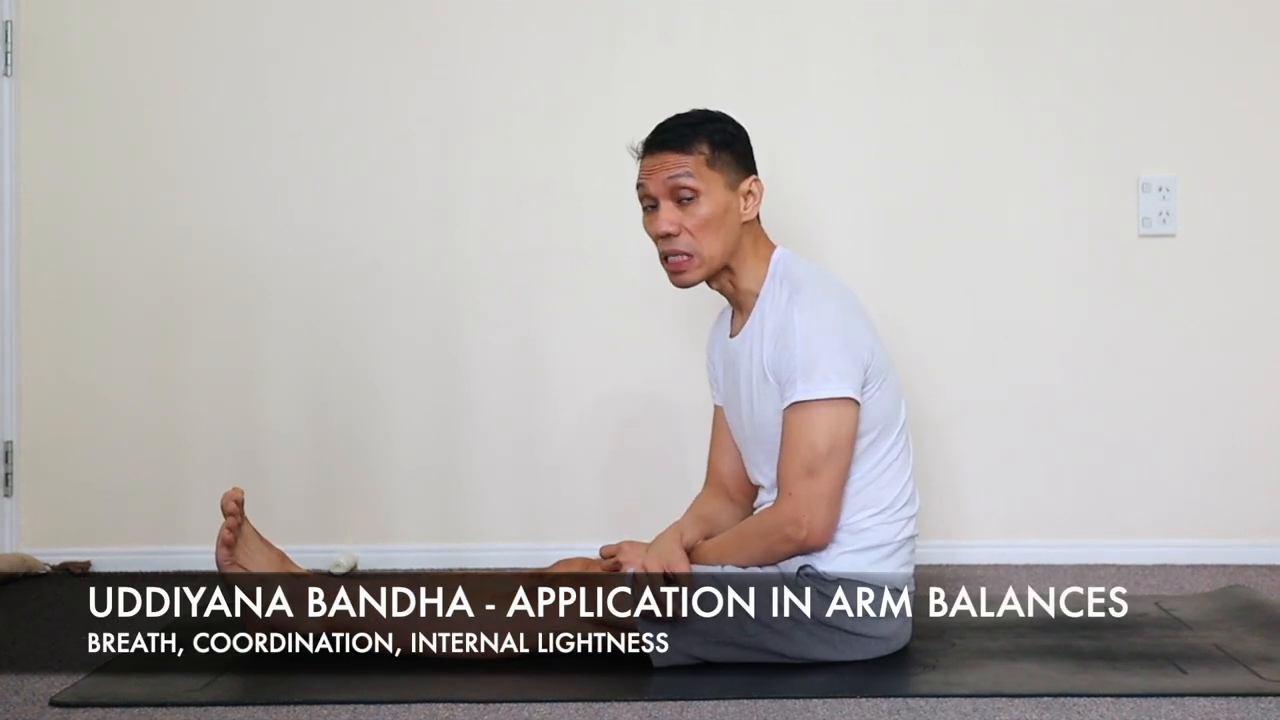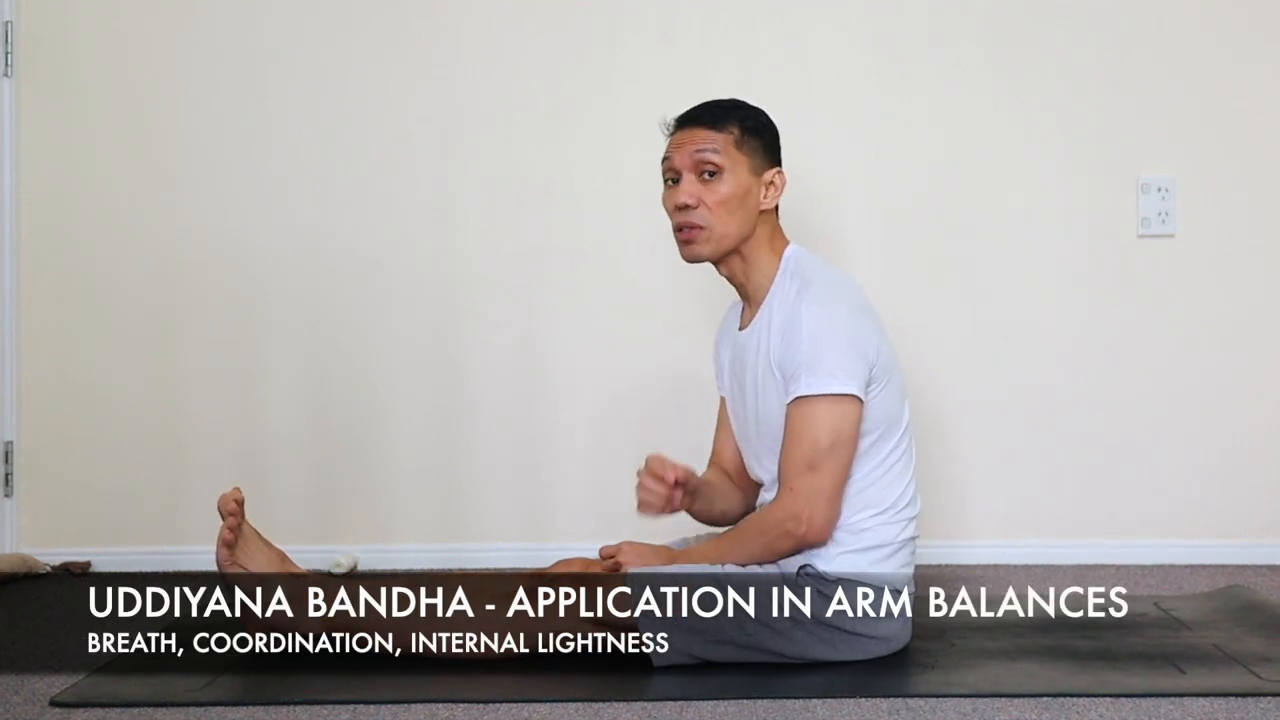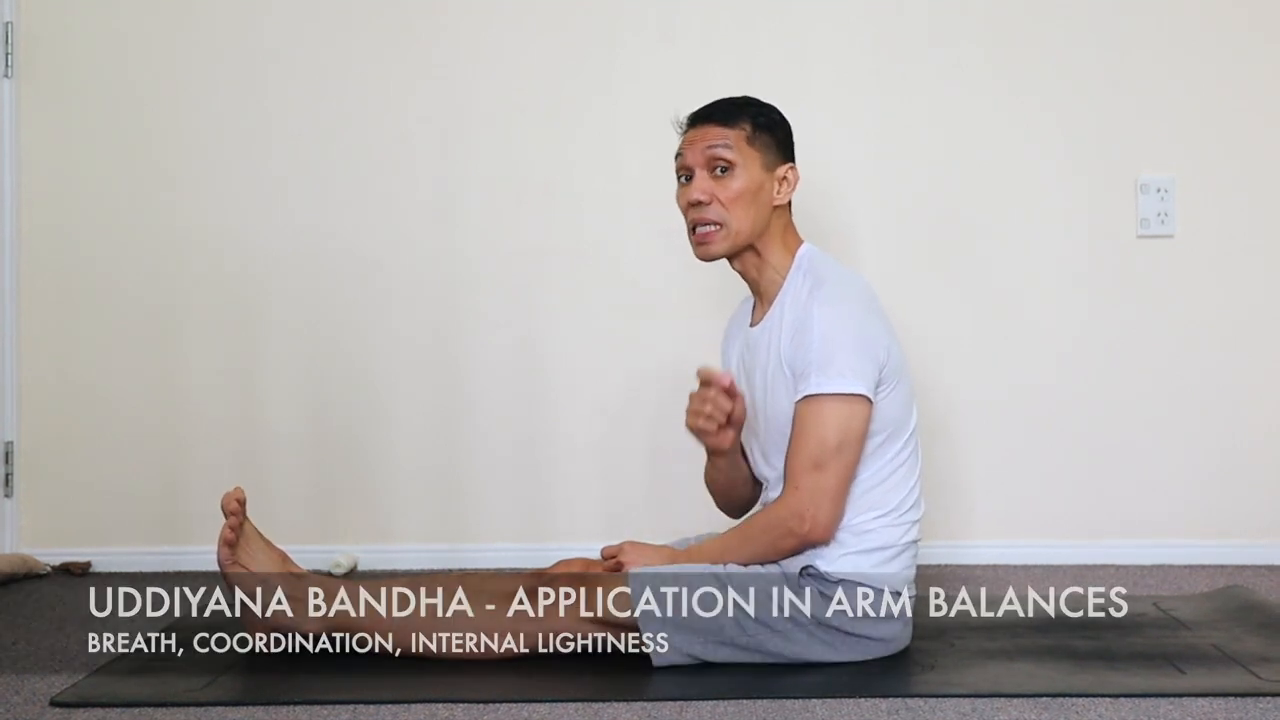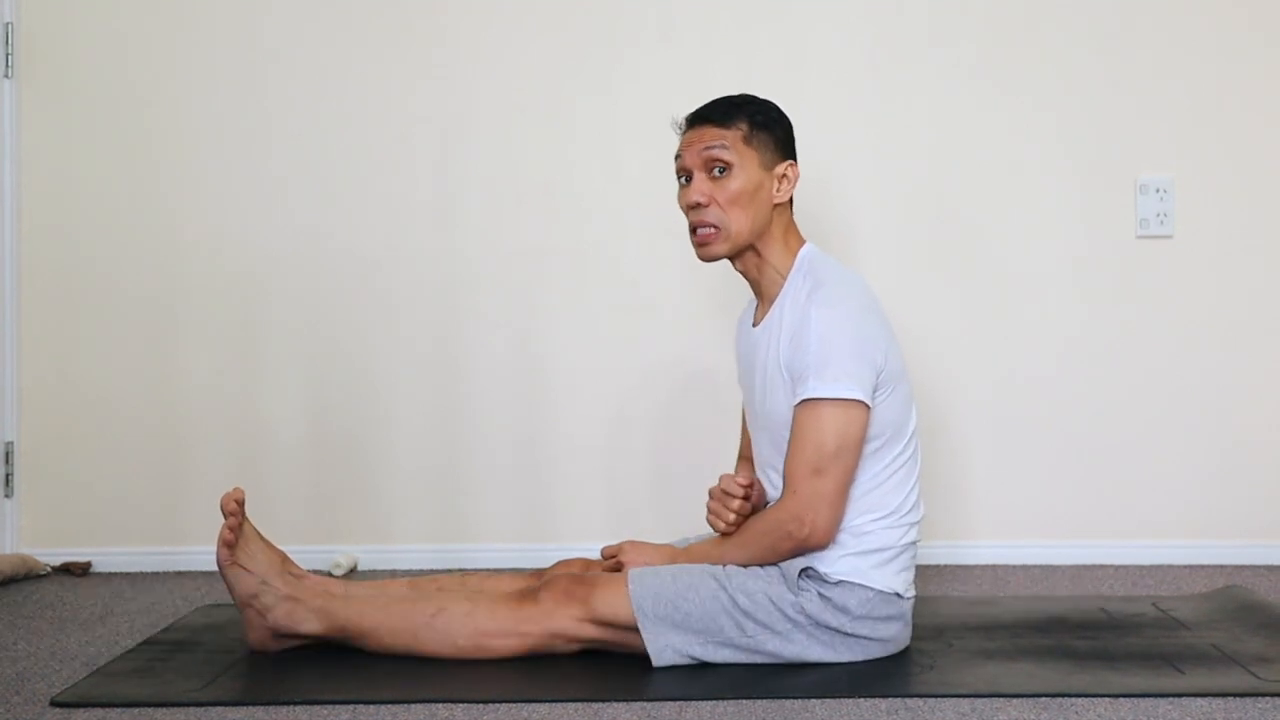
dt=0.4s
person 1, frame 1
left shoulder: (810, 311)
right shoulder: (731, 327)
left elbow: (805, 521)
right elbow: (729, 493)
left wrist: (677, 562)
right wrist: (671, 545)
left hip: (845, 595)
right hip: (798, 573)
right knee: (574, 578)
person 1, frame 2
left shoulder: (819, 306)
right shoulder: (740, 322)
left elbow: (805, 518)
right elbow: (736, 484)
left wrist: (673, 562)
right wrist: (686, 491)
left hip: (844, 596)
right hip: (799, 571)
right knee: (574, 576)
person 1, frame 3
left shoulder: (831, 305)
right shoulder: (750, 319)
left elbow: (809, 517)
right elbow: (743, 498)
left wrist: (673, 561)
right wrist: (721, 444)
left hip: (845, 595)
right hip: (798, 569)
left knee: (580, 601)
right knee: (568, 577)
left ankle: (311, 608)
right ankle: (317, 596)
person 1, frame 4
left shoulder: (829, 308)
right shoulder: (762, 313)
left elbow: (810, 521)
left wrist: (674, 560)
right wrist: (737, 500)
left hip: (843, 597)
right hip: (803, 570)
left knee: (573, 604)
right knee: (573, 574)
left ankle: (306, 611)
right ankle: (311, 595)
